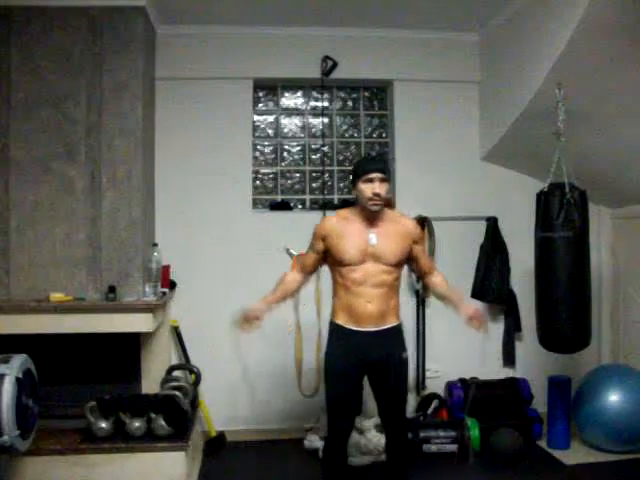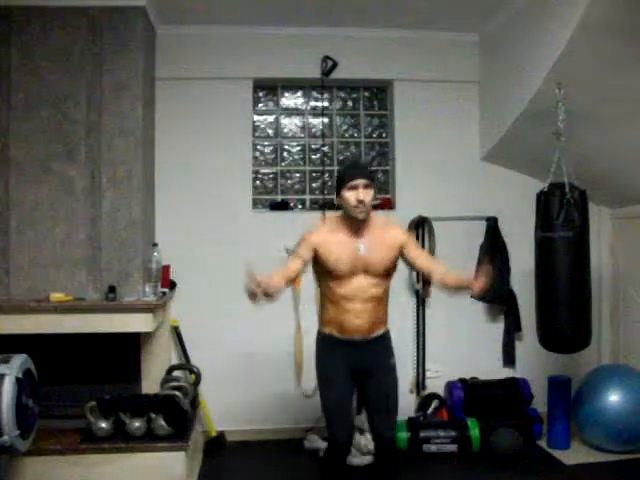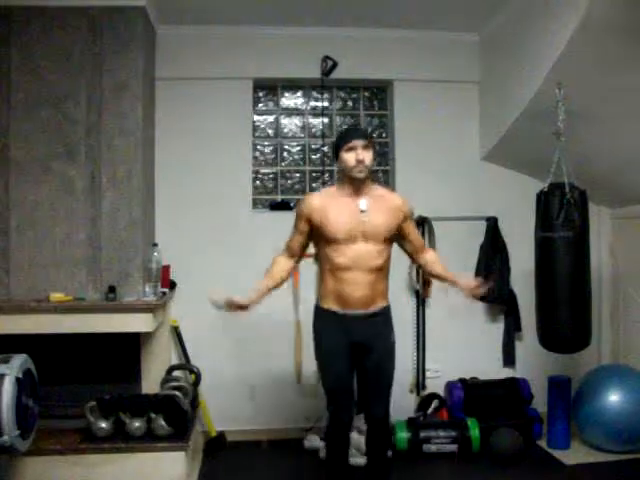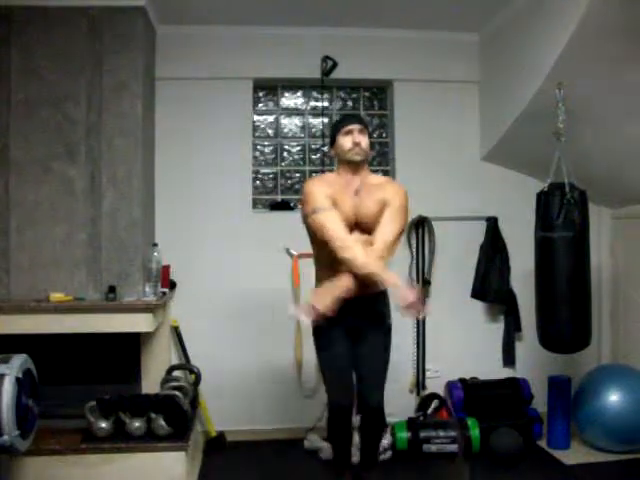
dt=0.4s
person 1, frame 1
left shoulder: (408, 228)
right shoulder: (331, 227)
left elbow: (429, 274)
right elbow: (300, 271)
left wrist: (461, 304)
right wrist: (265, 305)
left hip: (390, 339)
right hip: (344, 339)
left knee: (396, 426)
right knee: (339, 429)
person 1, frame 2
left shoulder: (395, 235)
right shoulder: (318, 237)
left elbow: (434, 271)
right elbow: (283, 277)
left wrist: (465, 281)
right wrist: (263, 287)
left hip: (378, 348)
right hip: (333, 349)
left knee: (385, 436)
right knee: (339, 437)
person 1, frame 3
left shoulder: (396, 205)
right shoulder: (316, 205)
left elbow: (422, 252)
right elbow: (290, 257)
left wrist: (457, 280)
right wrist: (254, 297)
left hip: (377, 323)
right hip: (330, 323)
left knee: (379, 416)
right knee: (341, 415)
person 1, frame 4
left shoulder: (392, 191)
right shoulder: (318, 188)
left elbow: (380, 252)
right elbow: (342, 247)
left wrist: (337, 290)
right wrist: (396, 284)
left hip: (373, 307)
right hip: (330, 312)
left knee: (371, 401)
right knee: (341, 401)
